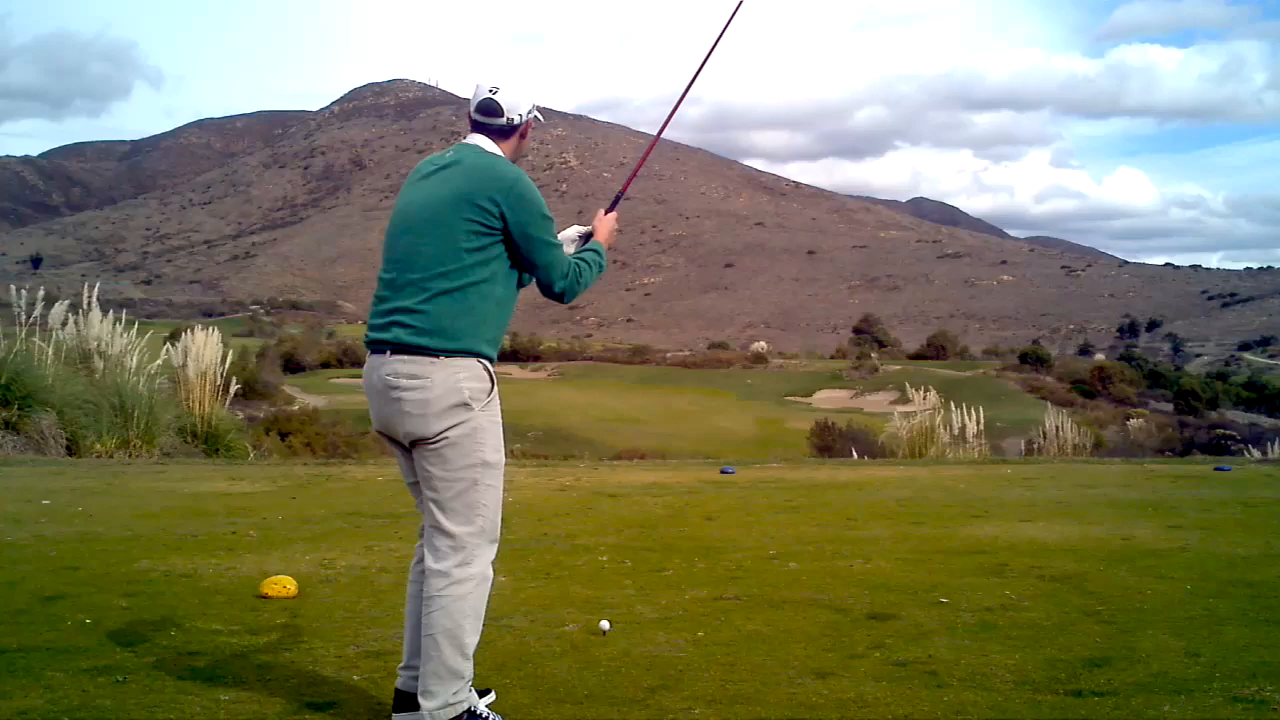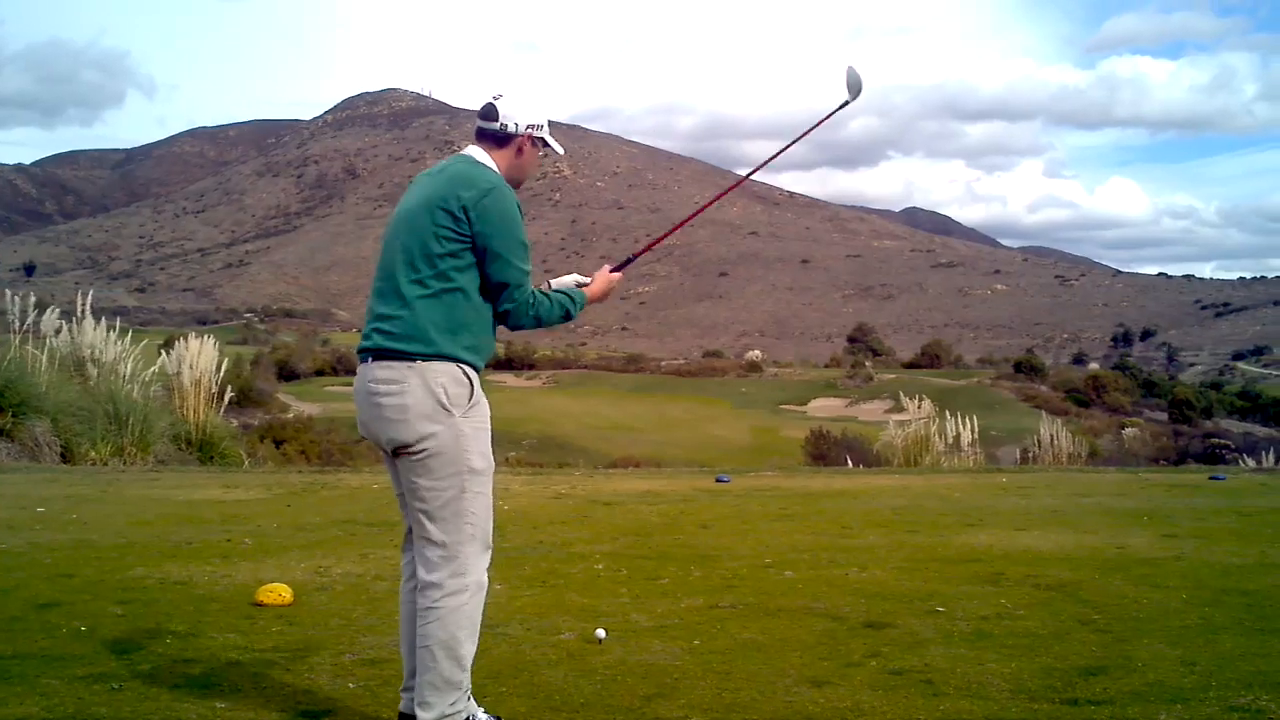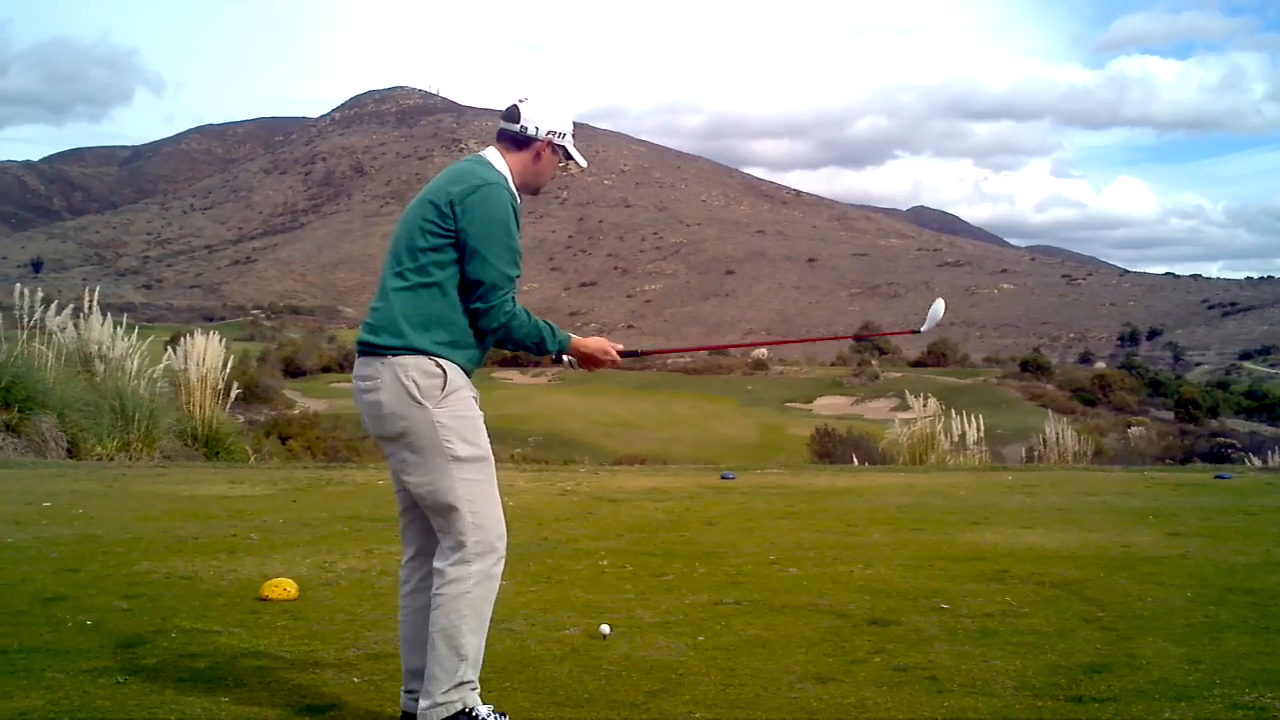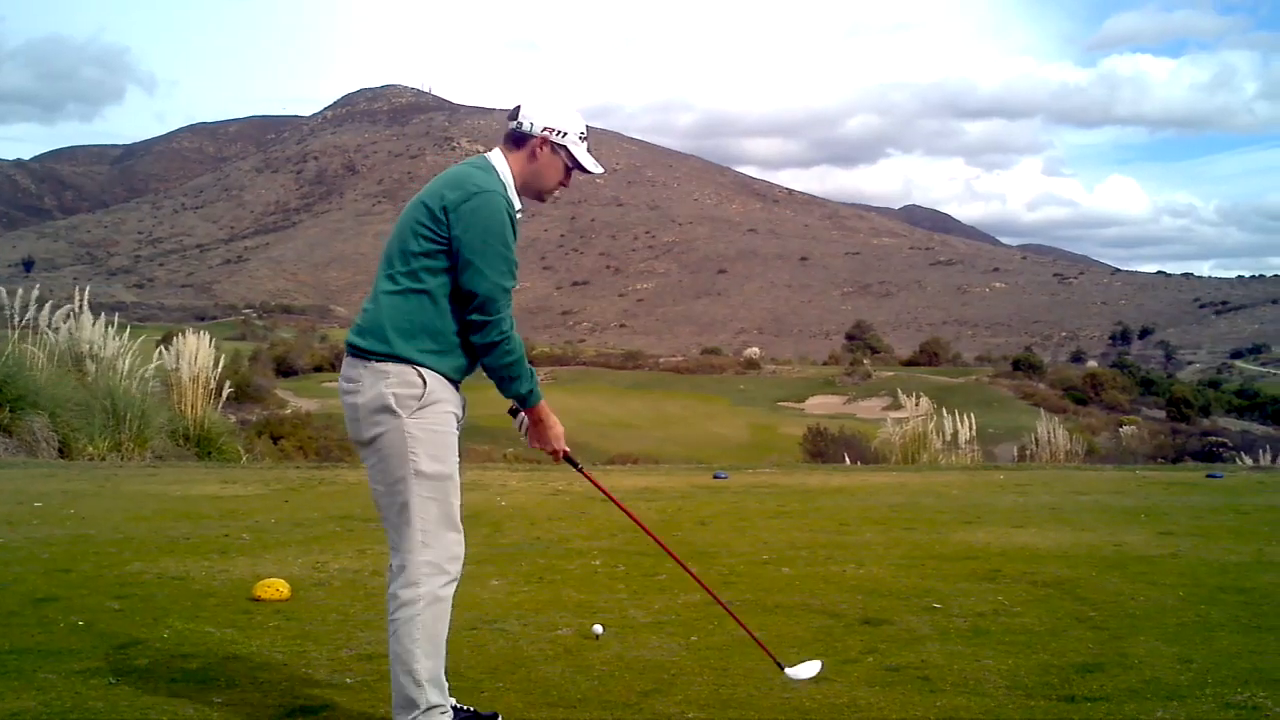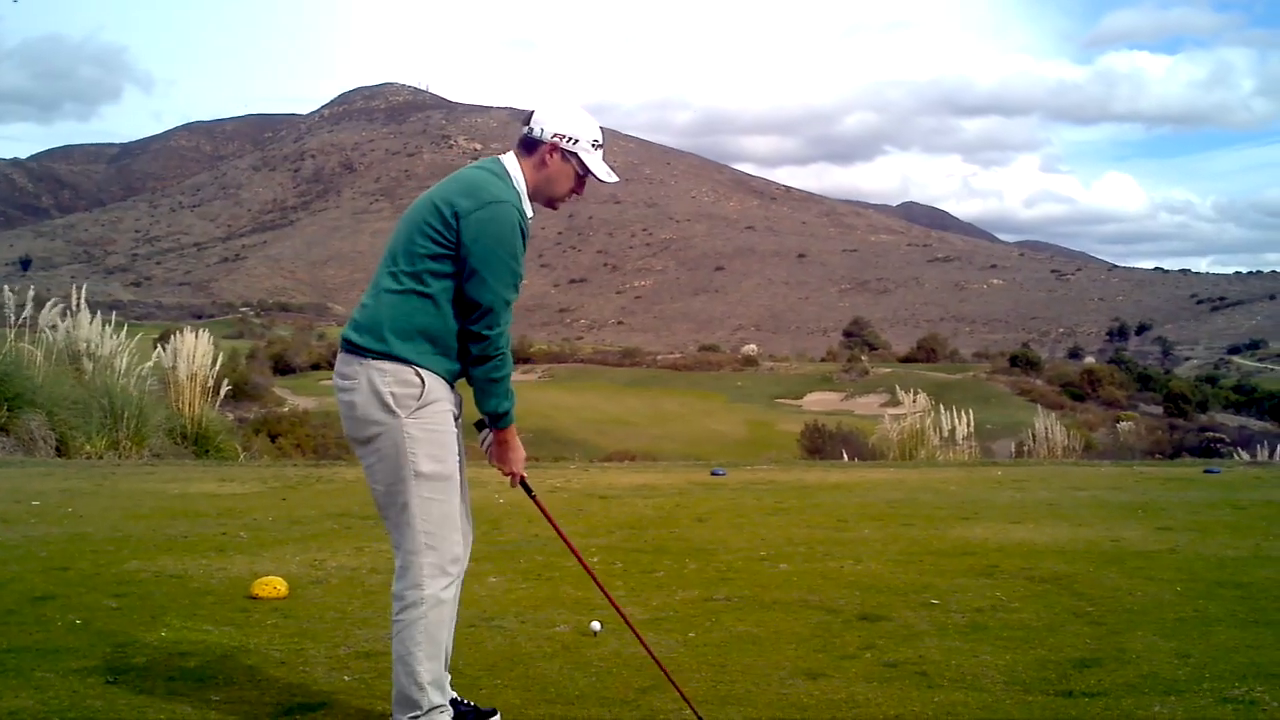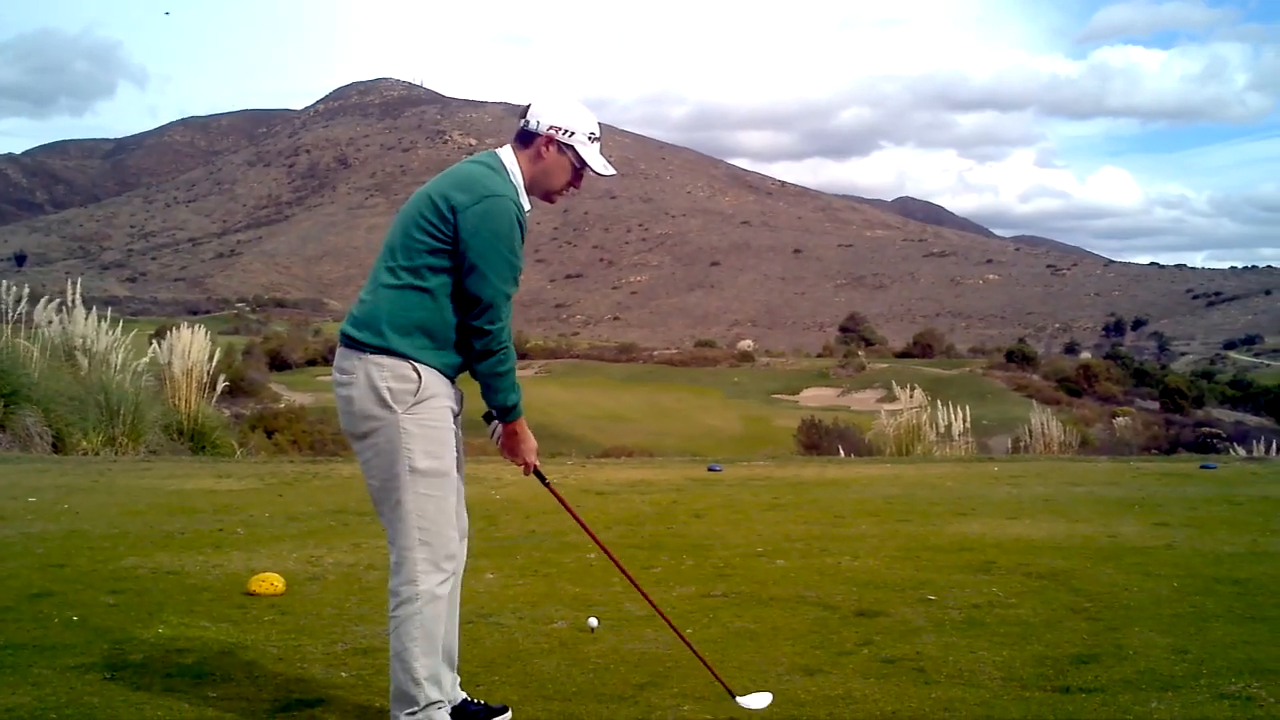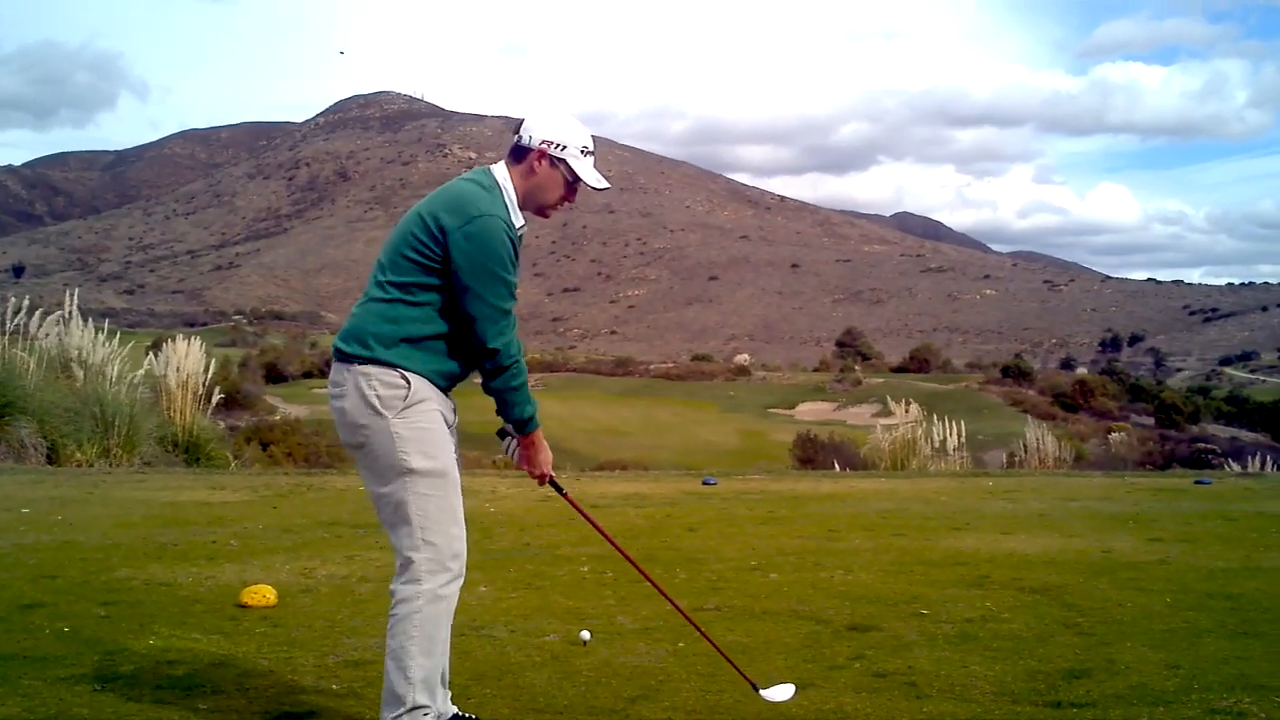
dt=0.2s
person 1, frame 1
left shoulder: (424, 174)
right shoulder: (507, 183)
right elbow: (561, 284)
left wrist: (554, 244)
right wrist: (597, 246)
left hip: (389, 375)
right hip: (447, 380)
left knee: (442, 538)
right knee: (463, 550)
person 1, frame 2
left shoulder: (436, 183)
right shoulder: (489, 193)
right elbow: (513, 309)
left wrist: (552, 290)
right wrist: (587, 297)
left hip: (387, 382)
right hip: (432, 385)
left knee: (429, 551)
right knee: (460, 558)
person 1, frame 3
left shoulder: (466, 182)
right shoulder: (487, 192)
right elbow: (494, 312)
left wrist: (553, 345)
right wrist: (571, 345)
left hip: (404, 376)
right hip: (421, 378)
left knee: (433, 549)
right knee: (476, 542)
person 1, frame 4
left shoulder: (471, 185)
right shoulder: (484, 198)
right elbow: (488, 321)
left wrist: (522, 400)
right wrist: (536, 406)
left hip: (405, 382)
right hip: (404, 385)
left knee: (427, 553)
right knee: (429, 560)
person 1, frame 5
left shoulder: (482, 185)
right shoulder: (495, 205)
right elbow: (486, 330)
left wrist: (494, 416)
right wrist: (504, 427)
left hip: (406, 380)
right hip: (398, 383)
left knee: (446, 543)
right knee: (431, 560)
person 1, frame 6
left shoulder: (482, 182)
right shoulder: (491, 199)
left elbow: (472, 312)
right elbow: (489, 323)
left wrist: (500, 407)
right wrist: (514, 418)
left hip: (409, 375)
right hip: (396, 377)
left knee: (444, 545)
right knee: (428, 557)
person 1, frame 7
left shoulder: (482, 200)
right shoulder: (481, 217)
left elbow: (484, 330)
right elbow: (494, 338)
left wrist: (515, 416)
right wrist: (530, 430)
left hip: (411, 389)
right hip: (388, 388)
left knee: (436, 555)
right knee: (434, 558)
